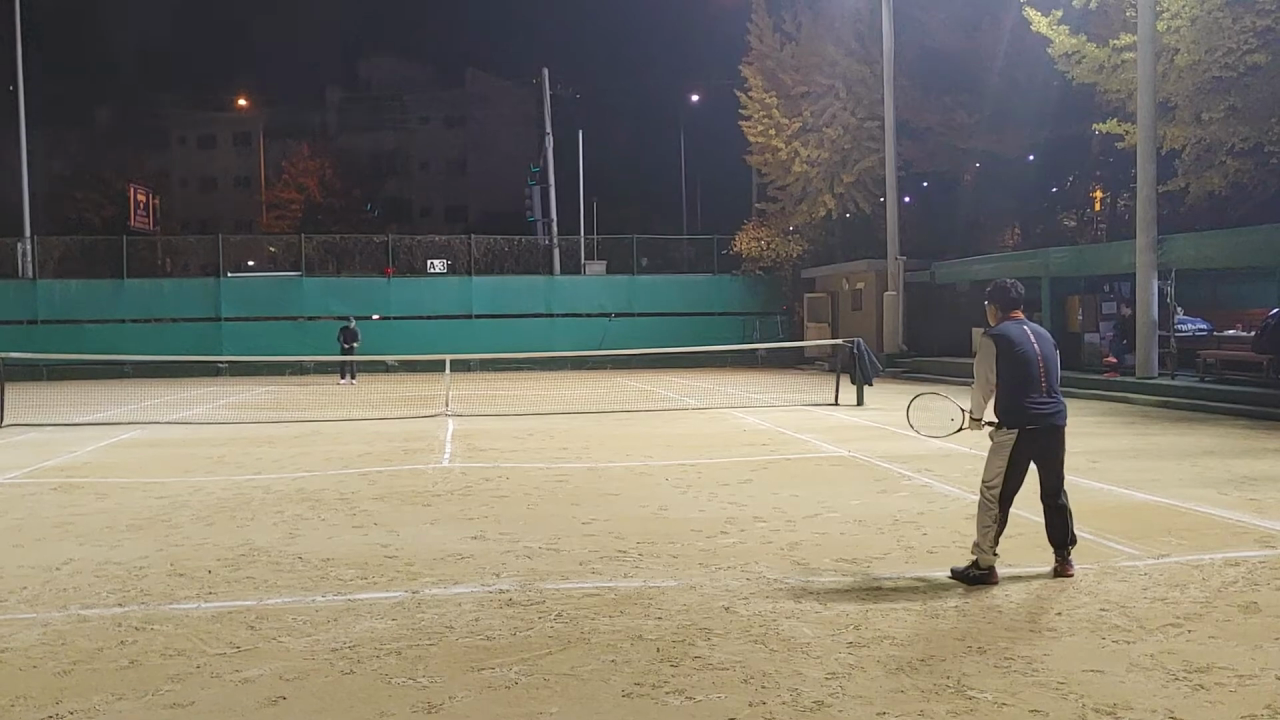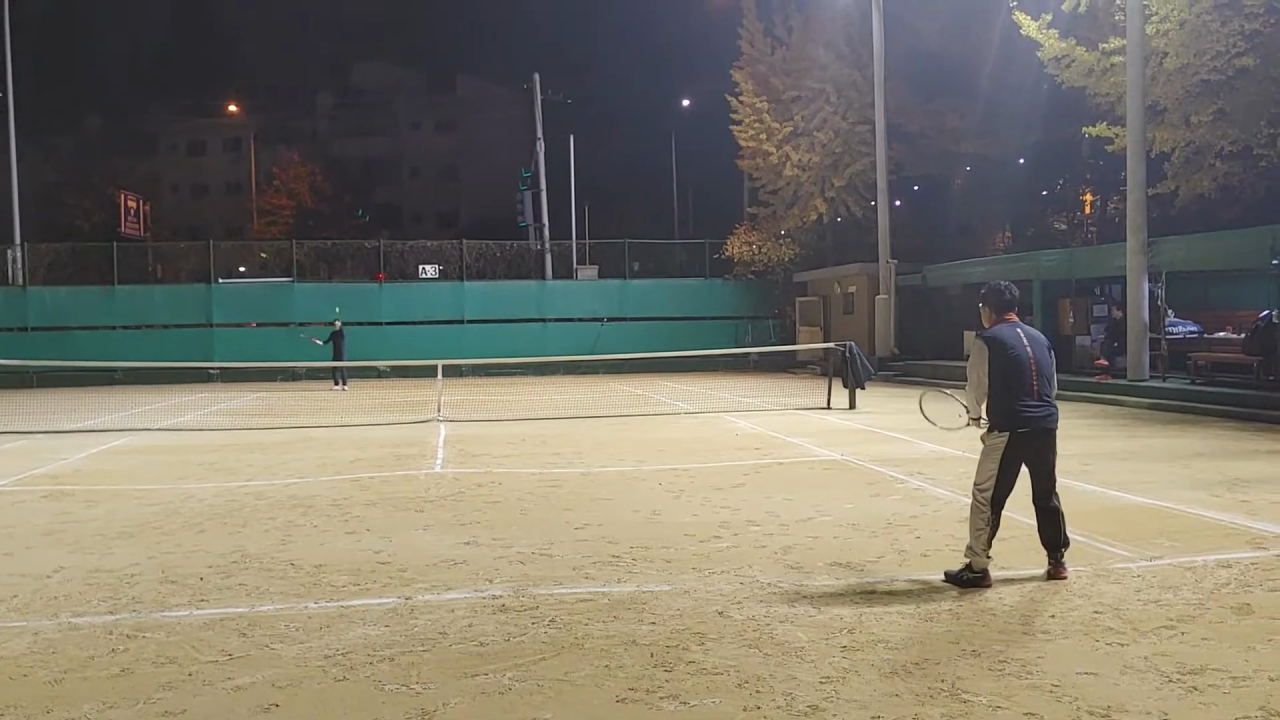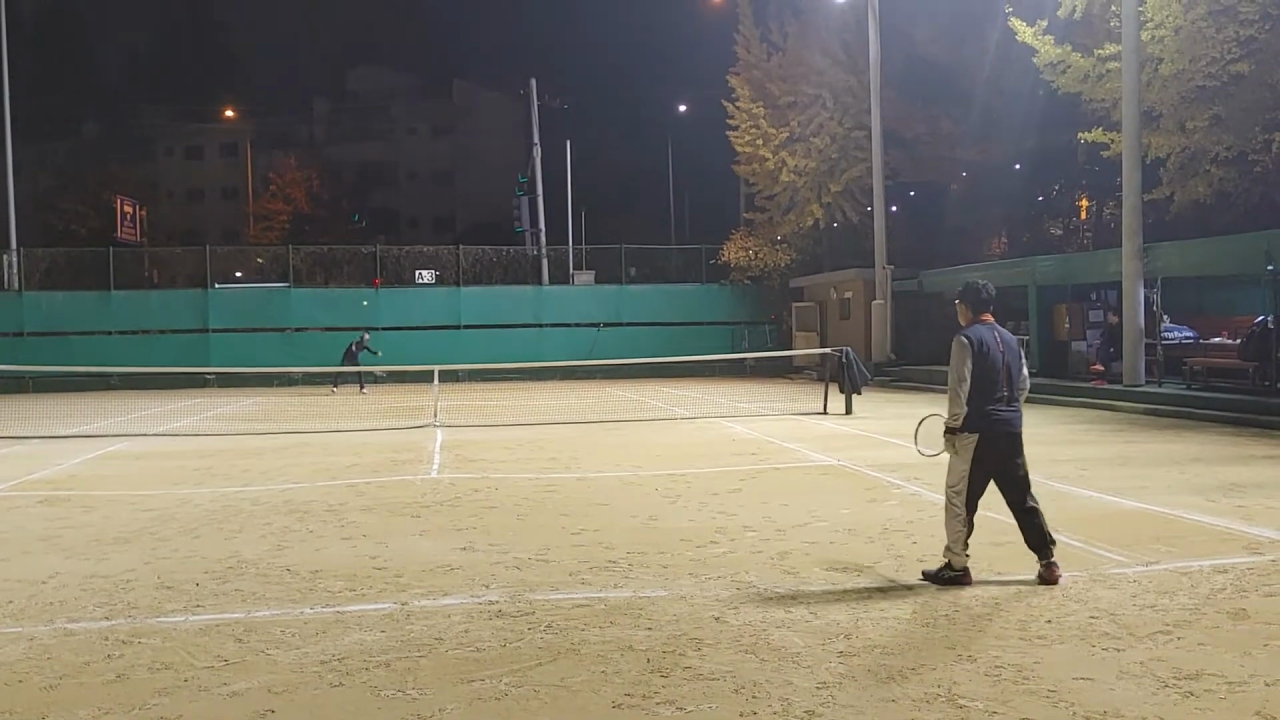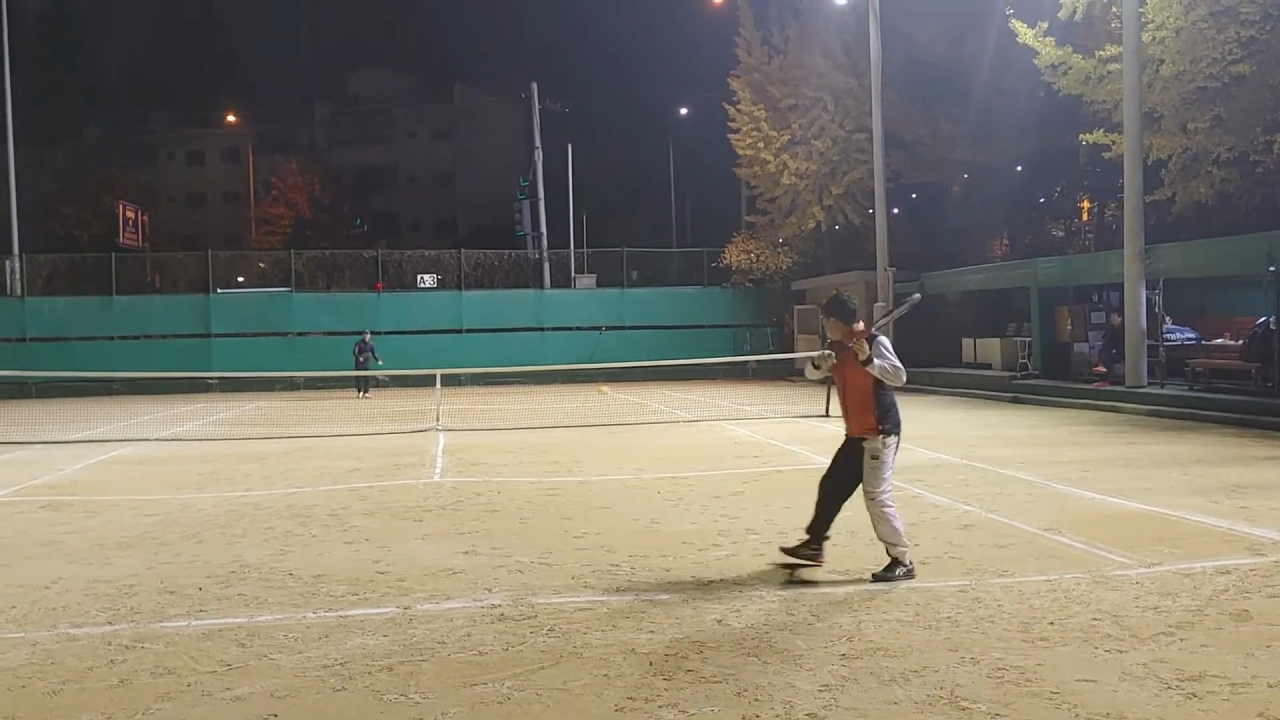
dt=1s
person 1, frame 1
left shoulder: (994, 337)
right shoulder: (1044, 335)
left elbow: (984, 384)
right elbow: (1052, 381)
left wrist: (976, 416)
left hip: (1018, 427)
right hip: (1054, 422)
left knee: (994, 496)
right knee: (1054, 492)
left ankle: (984, 565)
right ankle: (1064, 558)
person 1, frame 2
left shoulder: (988, 340)
right shoulder: (1039, 338)
left elbow: (977, 387)
right elbow: (1051, 386)
left wrist: (975, 414)
left hip: (1009, 430)
right hip: (1045, 425)
left knee: (986, 498)
right knee: (1046, 495)
left ankle: (977, 568)
right ankle: (1057, 561)
person 1, frame 3
left shoulder: (966, 338)
right shoulder: (1009, 339)
left elbow: (959, 389)
right elbow: (1022, 385)
left wrist: (952, 427)
left hip: (978, 431)
right hip: (1010, 428)
left knee: (960, 498)
right knee: (1020, 495)
left ankle: (957, 566)
right ankle: (1047, 561)
person 1, frame 4
left shoulder: (876, 341)
right shoulder: (837, 348)
left elbow: (899, 376)
right elbow: (812, 373)
left wrist: (867, 359)
right wrist: (819, 362)
left hip: (880, 434)
right hip: (855, 435)
left knee: (877, 496)
right knee: (831, 486)
left ankle: (902, 561)
right ankle: (814, 545)
